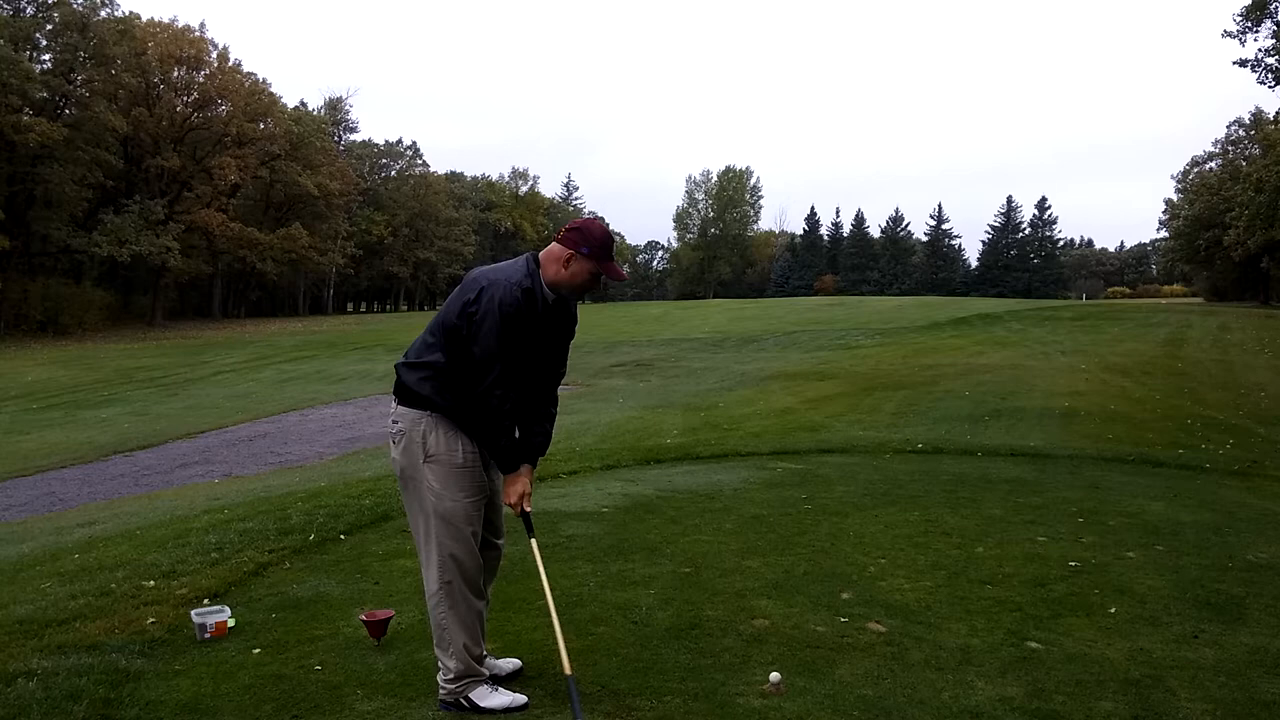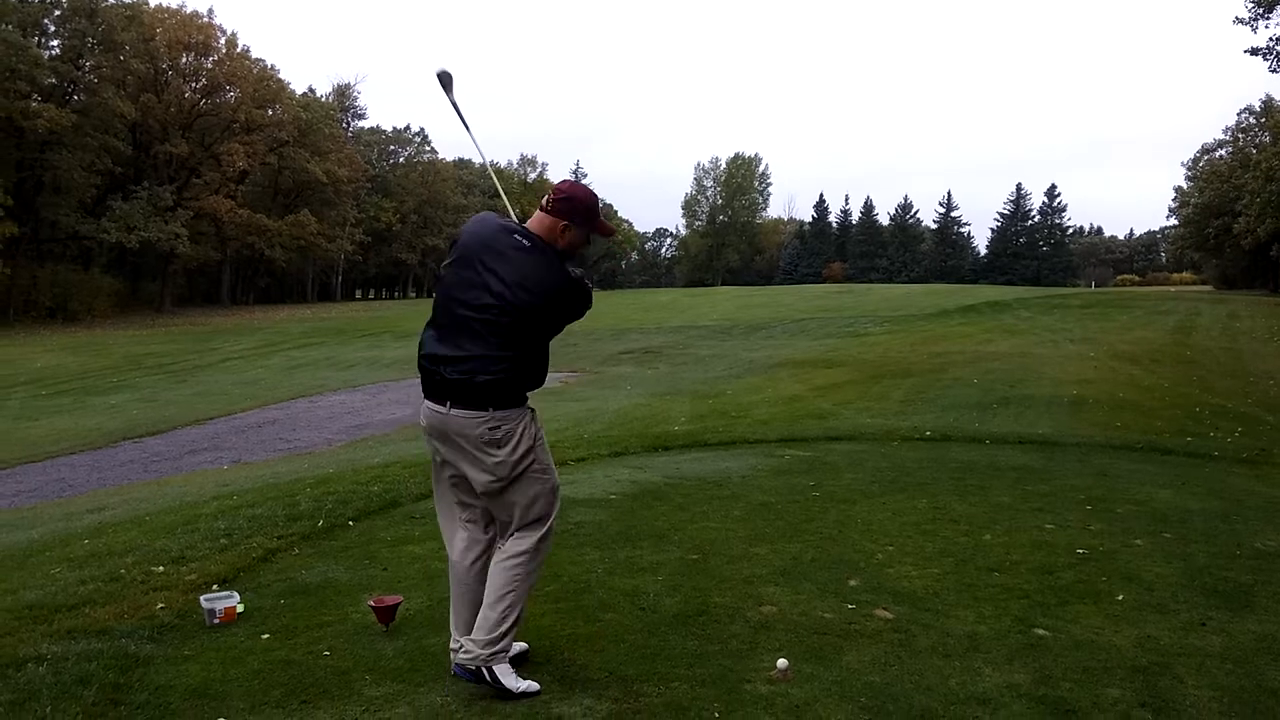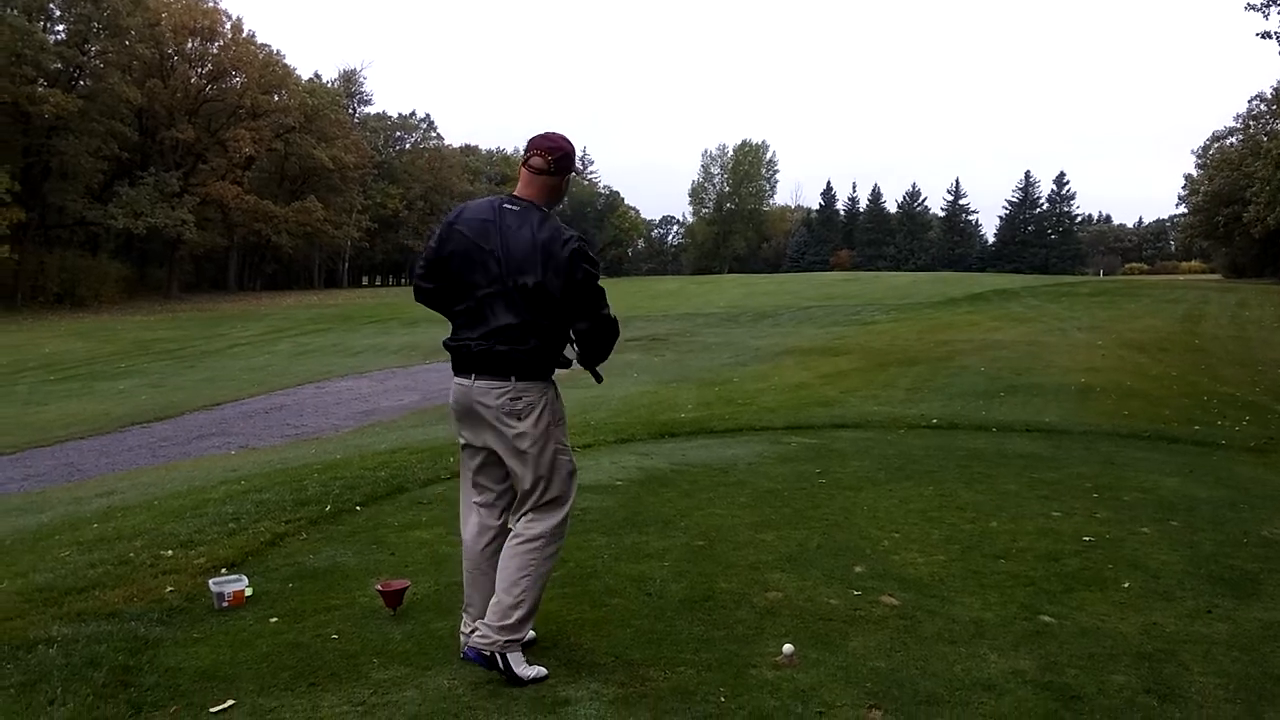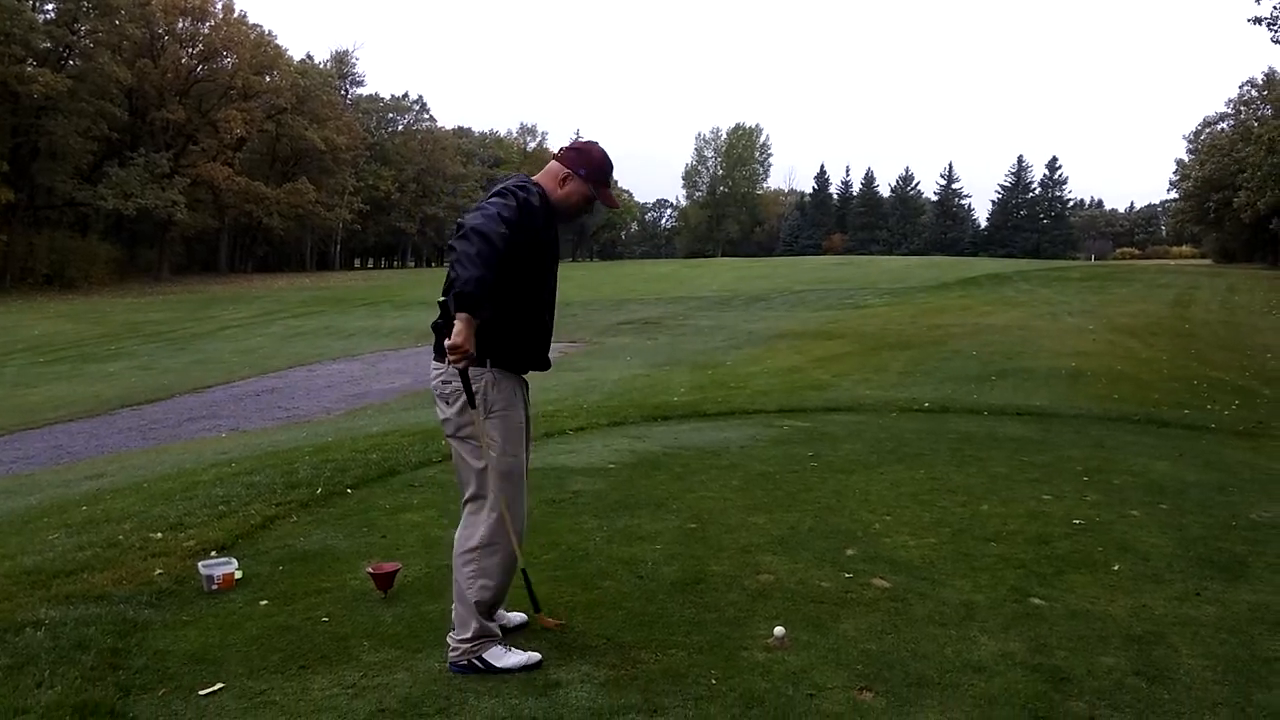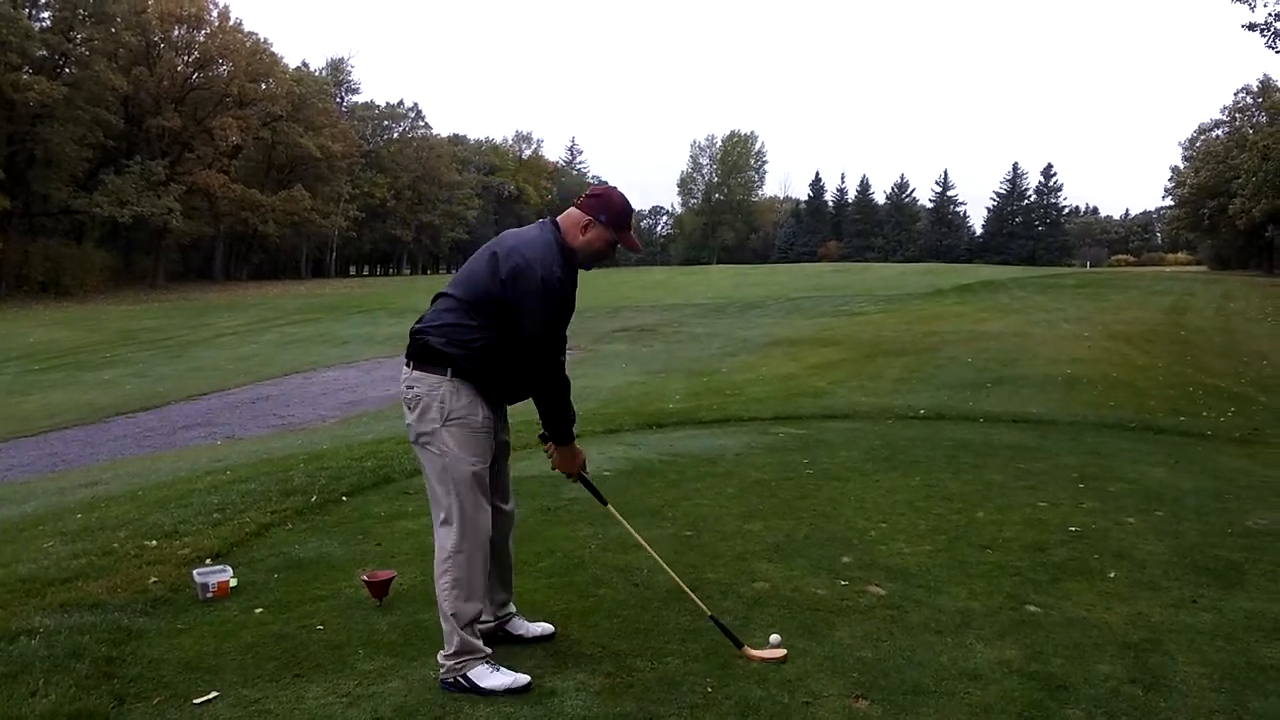
dt=1s
person 1, frame 1
left shoulder: (561, 312)
right shoulder: (505, 290)
left elbow: (542, 390)
right elbow: (489, 385)
left wrist: (527, 462)
right wrist: (509, 467)
left hip: (473, 427)
right hip: (430, 422)
left knee: (485, 546)
right knee: (454, 555)
left ankle: (469, 655)
right ankle: (459, 683)
person 1, frame 2
left shoulder: (477, 229)
right shoulder: (566, 286)
left wrist: (519, 229)
left hip: (438, 403)
right hip: (494, 416)
left knee: (468, 525)
right knee: (524, 528)
left ankle: (467, 645)
right ankle: (485, 651)
person 1, frame 3
left shoulder: (462, 219)
right shoulder: (562, 244)
left elbow: (426, 286)
right elbow: (596, 327)
right wrist: (590, 359)
left hip: (467, 383)
right hip: (522, 390)
left knee: (484, 508)
right knee: (542, 513)
left ankle: (478, 627)
right ankle: (497, 638)
person 1, frame 4
left shoulder: (527, 207)
right shoulder: (522, 200)
right elbow: (471, 236)
right wrist: (465, 317)
left hip: (492, 368)
right hip: (479, 373)
left knee: (498, 495)
right knee: (493, 504)
left ankle: (479, 607)
right ankle: (471, 643)
person 1, frame 5
left shoulder: (541, 249)
right shoulder: (539, 264)
left elbow: (539, 356)
right elbow: (543, 361)
left wrist: (556, 431)
right wrist: (563, 440)
left hip: (472, 384)
right hip: (445, 385)
left knee: (494, 510)
right knee: (464, 519)
left ankle: (494, 615)
right ankle: (461, 660)
